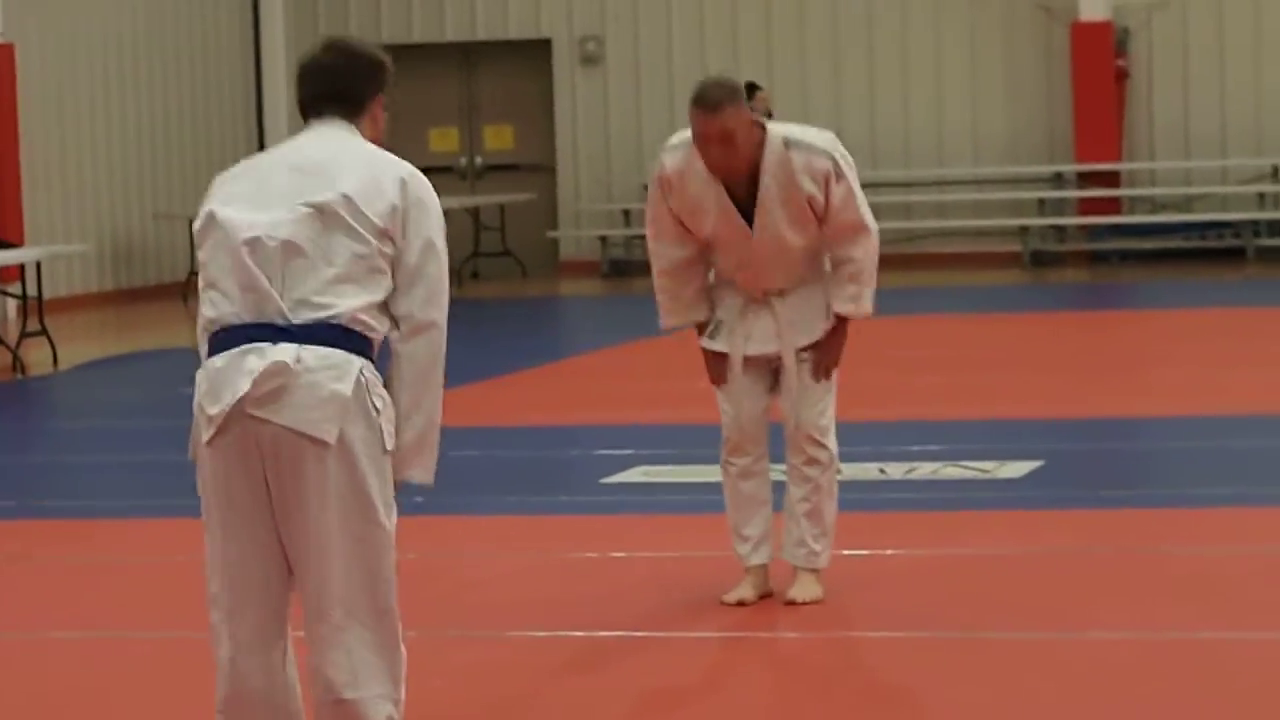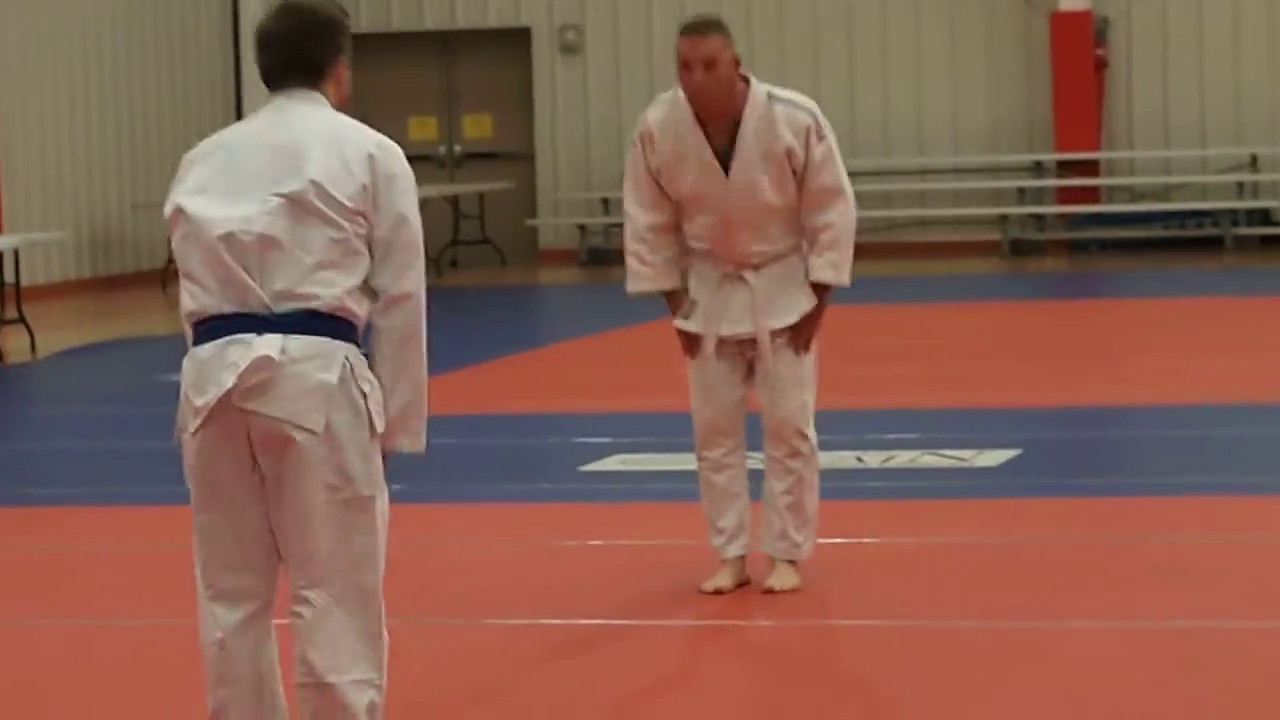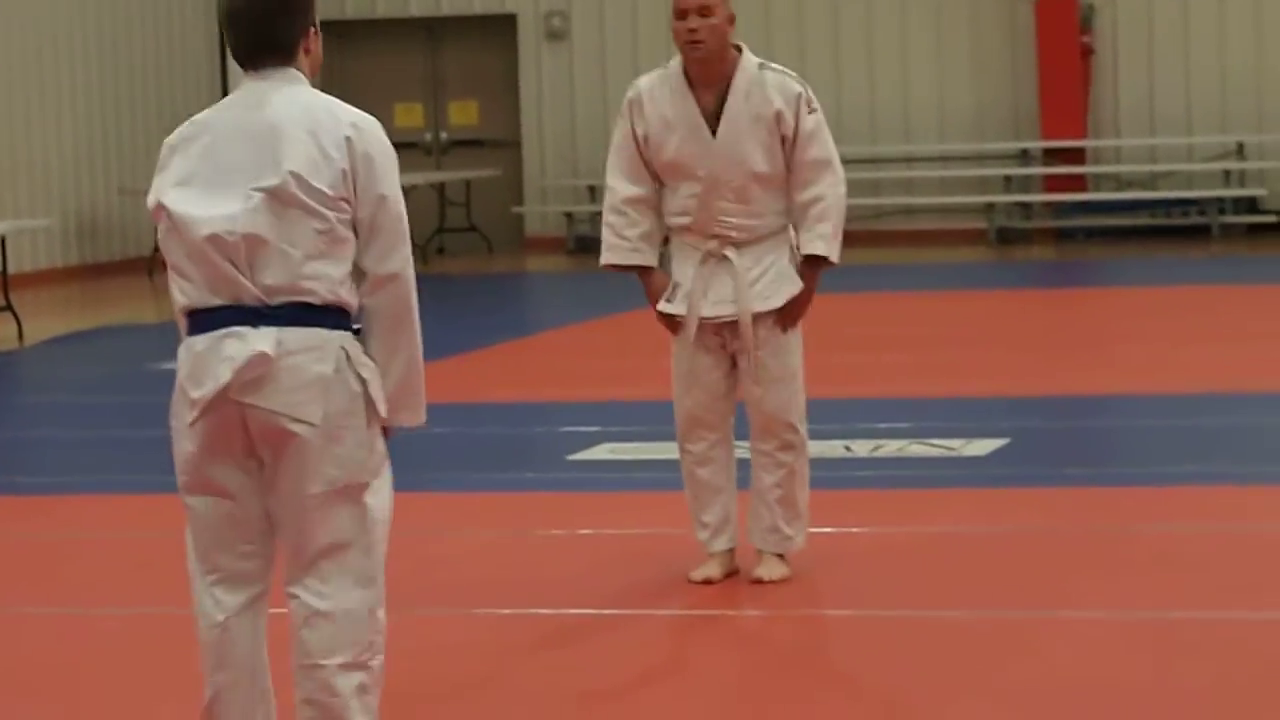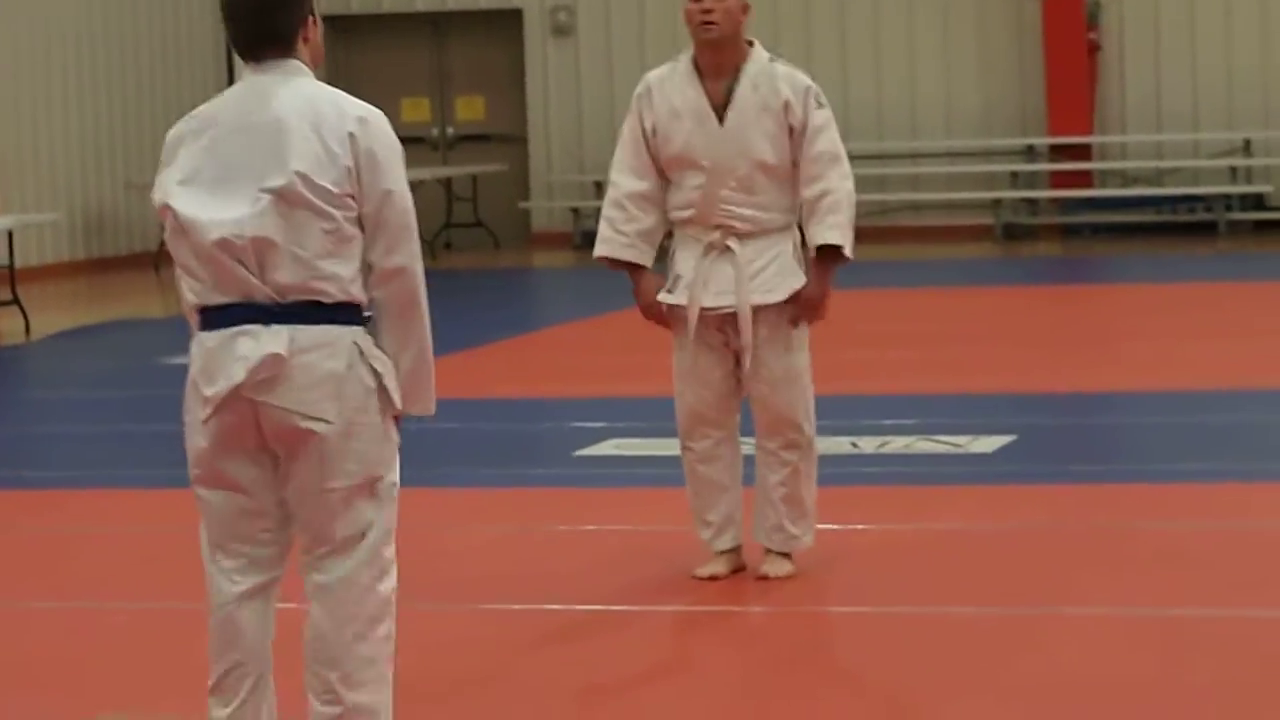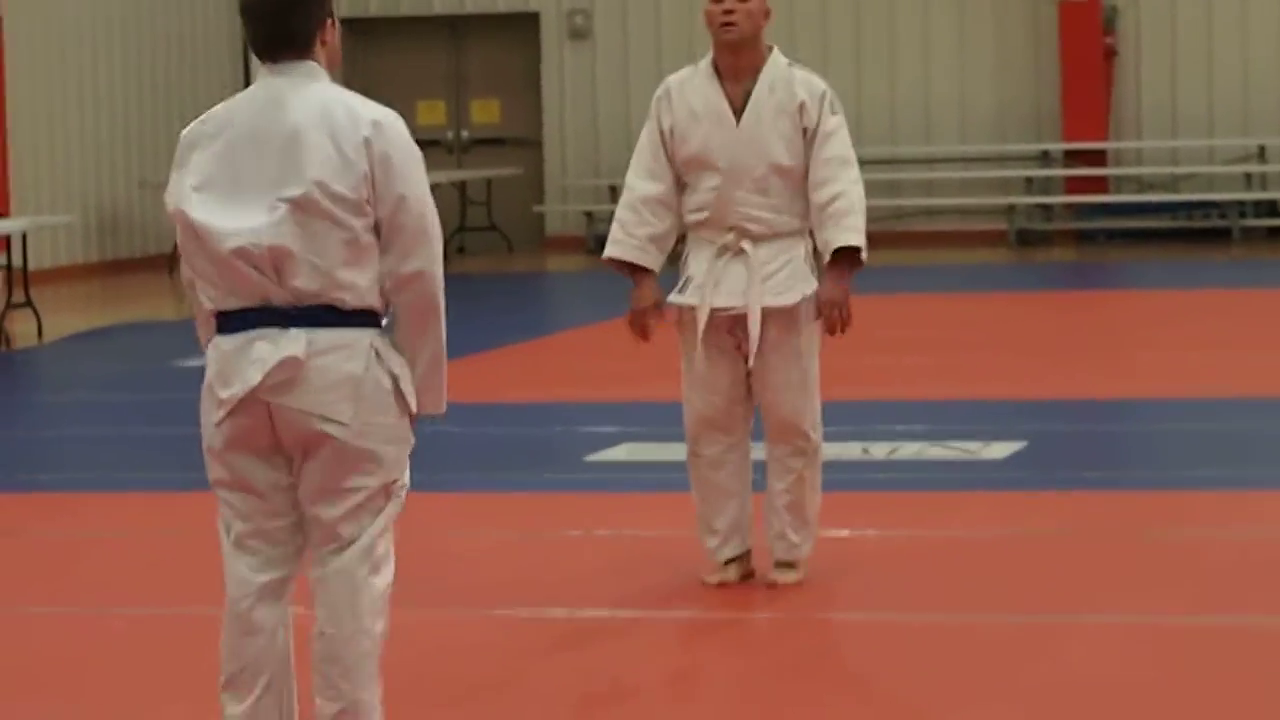
dt=0.1s
person 1, frame 1
left shoulder: (233, 181)
right shoulder: (399, 181)
right elbow: (420, 326)
right wrist: (406, 453)
left hip: (229, 390)
right hip: (329, 391)
left knee: (244, 606)
right knee: (351, 607)
person 1, frame 2
left shoulder: (205, 158)
right shoulder: (370, 153)
left elbow: (199, 285)
right elbow: (399, 296)
right wrist: (395, 418)
left hip: (215, 377)
right hip: (316, 376)
left knee: (231, 592)
right knee: (336, 595)
person 1, frame 3
left shoulder: (183, 143)
right shoulder: (350, 131)
left elbow: (188, 275)
right elbow: (387, 275)
right wrist: (393, 398)
left hip: (210, 368)
right hip: (313, 367)
left knee: (225, 579)
right knee: (337, 577)
person 1, frame 4
left shoulder: (188, 135)
right shoulder: (353, 121)
left elbow: (190, 267)
right elbow: (396, 264)
right wrist: (407, 380)
left hip: (223, 364)
right hip: (327, 363)
left knee: (236, 572)
right knee: (349, 571)
person 1, frame 5
left shoulder: (201, 136)
right shoulder: (370, 126)
left elbow: (198, 273)
right elbow: (414, 268)
right wrist: (420, 382)
left hip: (239, 367)
right hip: (342, 366)
left knee: (253, 567)
right knee: (351, 569)
person 2, frame 1
left shoulder: (815, 158)
right shoulder: (673, 170)
left elbow: (855, 241)
right elbow: (674, 258)
left wrist: (841, 325)
right wrist: (702, 330)
left hip: (806, 311)
right hip: (736, 314)
left knee: (809, 435)
right knee: (741, 439)
left ankle: (807, 564)
right ankle: (754, 566)
person 2, frame 2
left shoulder: (795, 118)
right shoulder: (656, 126)
left elbow: (832, 208)
right elbow: (647, 219)
left wrist: (820, 295)
right wrist: (676, 300)
left hip: (782, 289)
right hip: (709, 292)
left knee: (788, 423)
right knee: (715, 426)
left ankle: (786, 553)
right ankle: (731, 554)
person 2, frame 3
left shoulder: (783, 91)
right shoulder: (644, 99)
left elbow: (820, 183)
right elbow: (628, 193)
left wrist: (808, 275)
right wrist: (649, 277)
left hip: (767, 273)
right hip: (692, 275)
left knee: (777, 415)
right knee: (698, 418)
left ankle: (775, 545)
right ankle: (718, 546)
person 2, frame 4
left shoulder: (791, 87)
right shoulder: (656, 91)
left elbow: (827, 178)
right elbow: (633, 185)
left wrist: (822, 267)
right wrist: (639, 271)
left hip: (771, 268)
right hip: (694, 270)
left knee: (784, 413)
right knee: (701, 417)
left ankle: (783, 543)
right ankle: (723, 543)
person 2, frame 5
left shoulder: (807, 92)
right shoulder: (675, 95)
left elbow: (837, 183)
right elbow: (650, 189)
left wrist: (839, 271)
right wrist: (641, 276)
left hip: (782, 272)
right hip: (707, 273)
left knee: (792, 420)
right knee: (710, 422)
left ankle: (789, 551)
right ankle: (731, 550)
